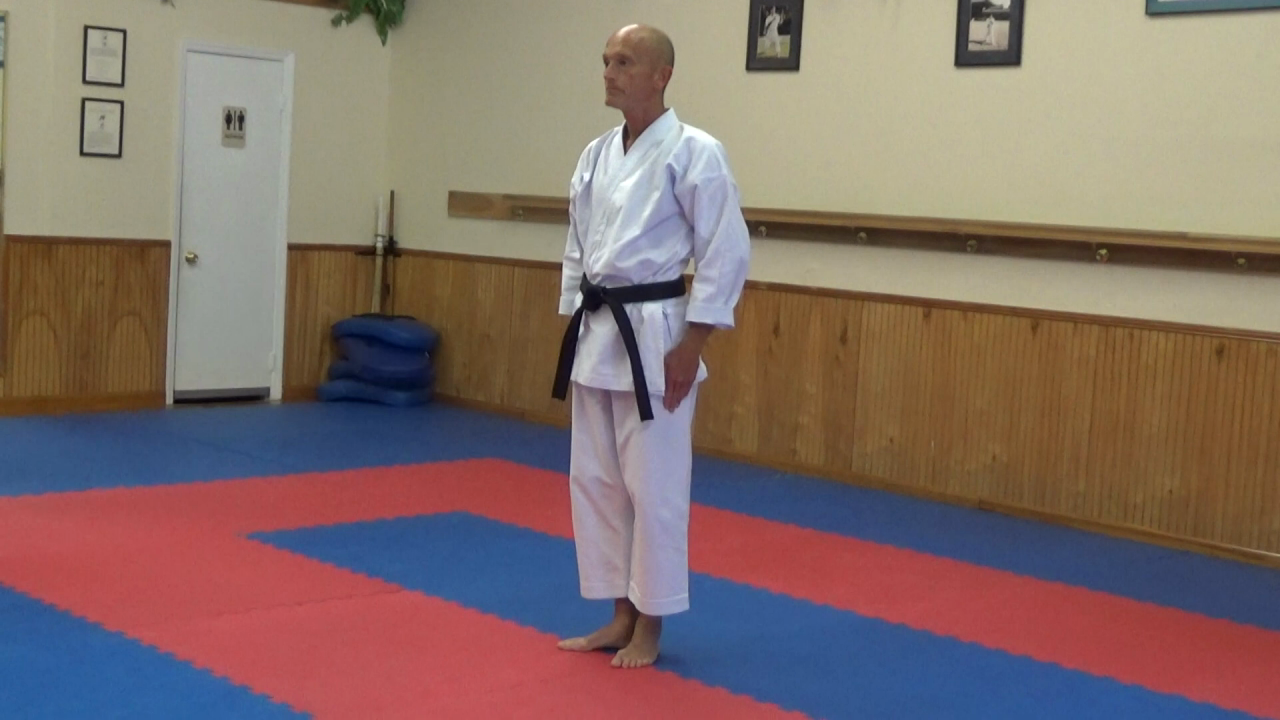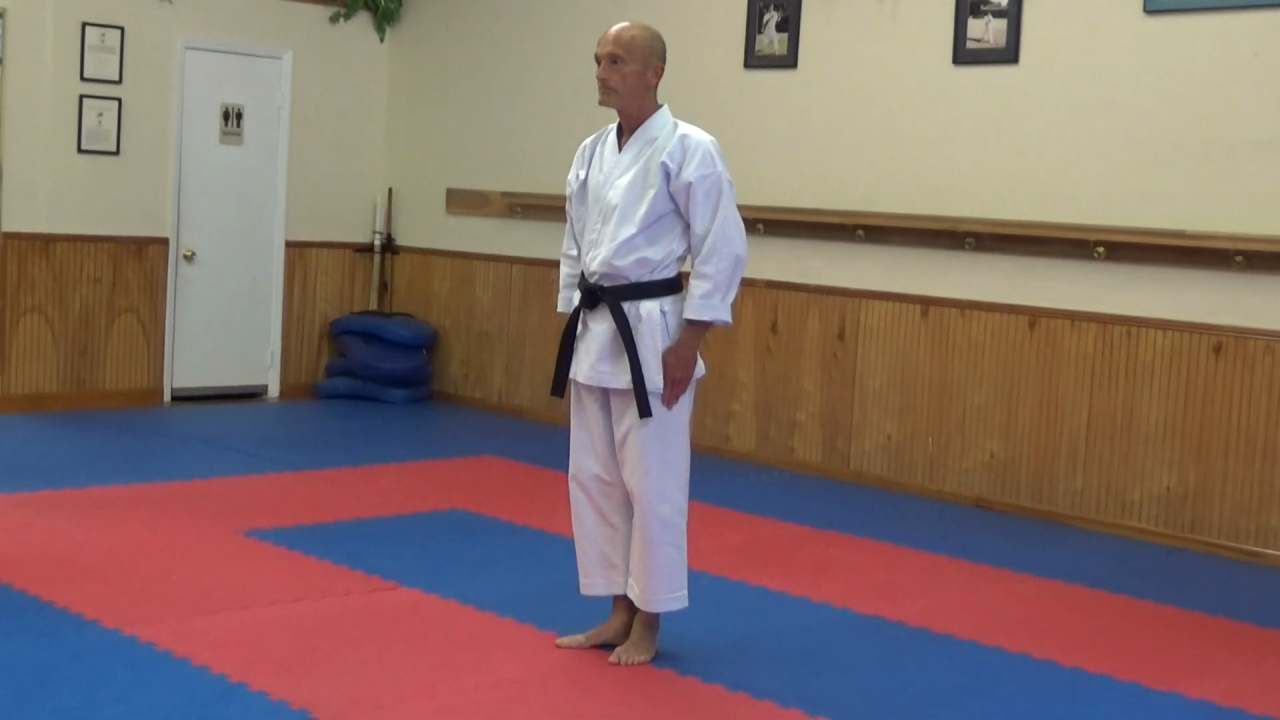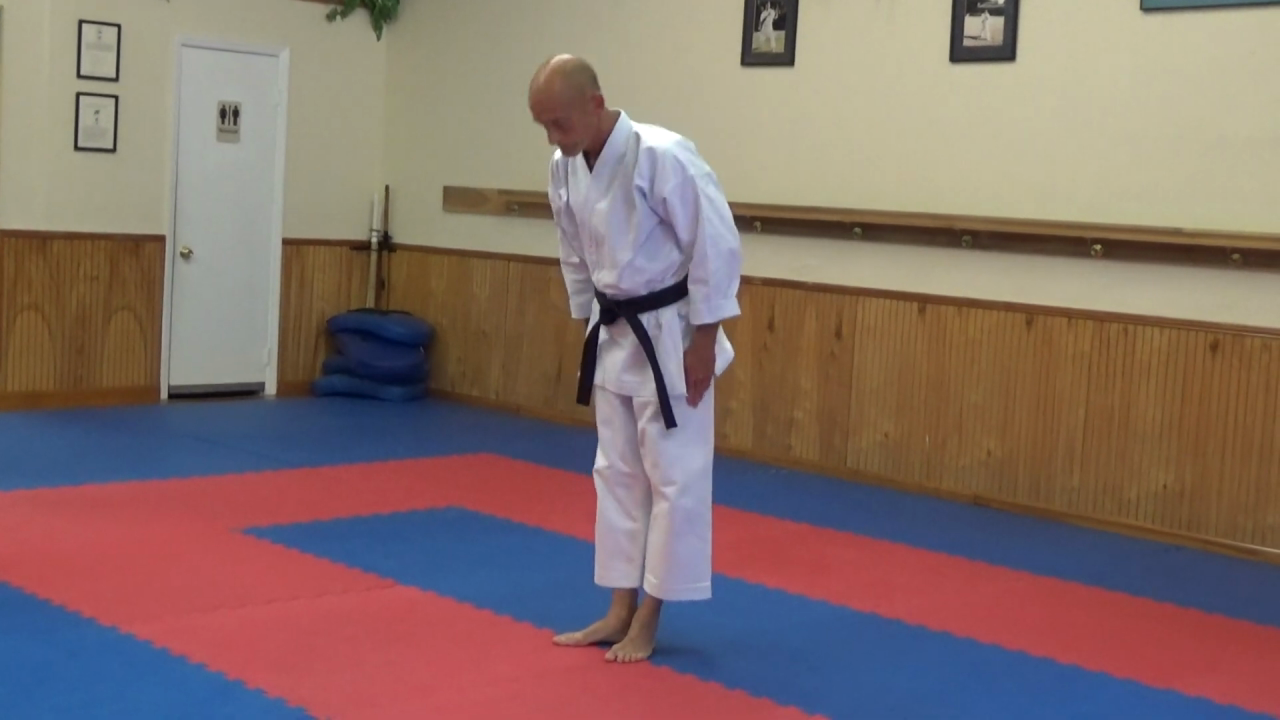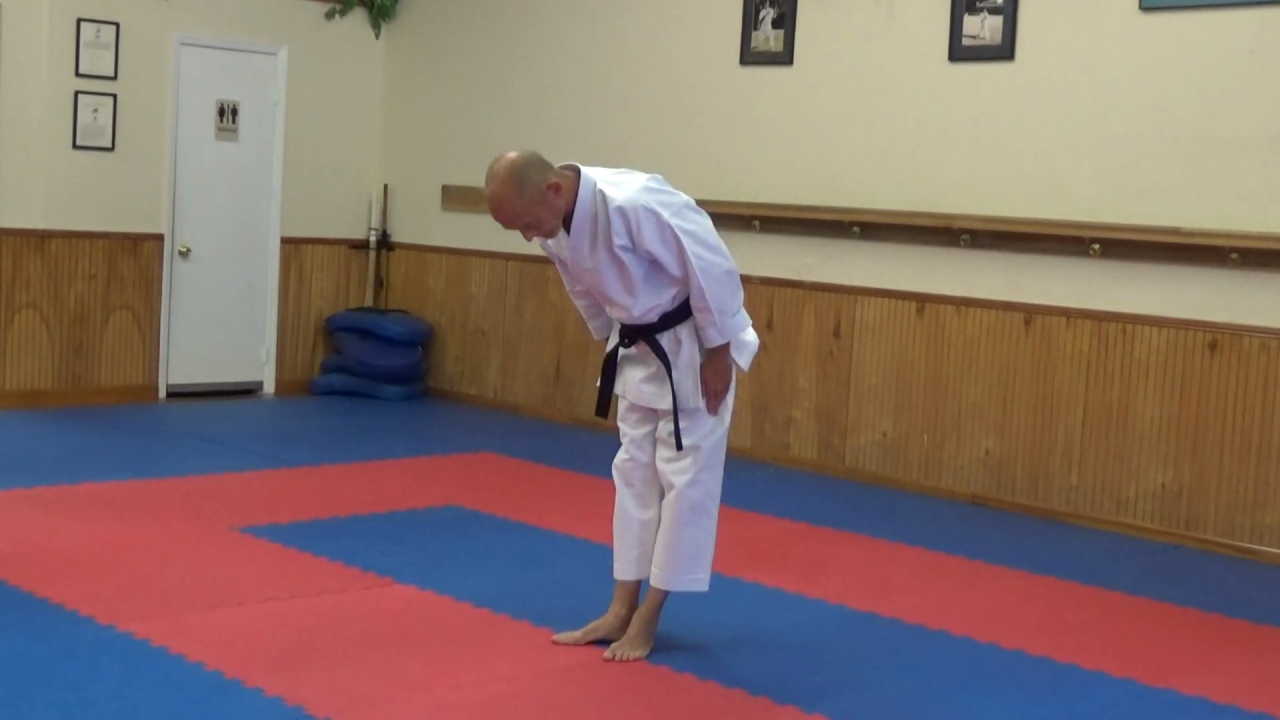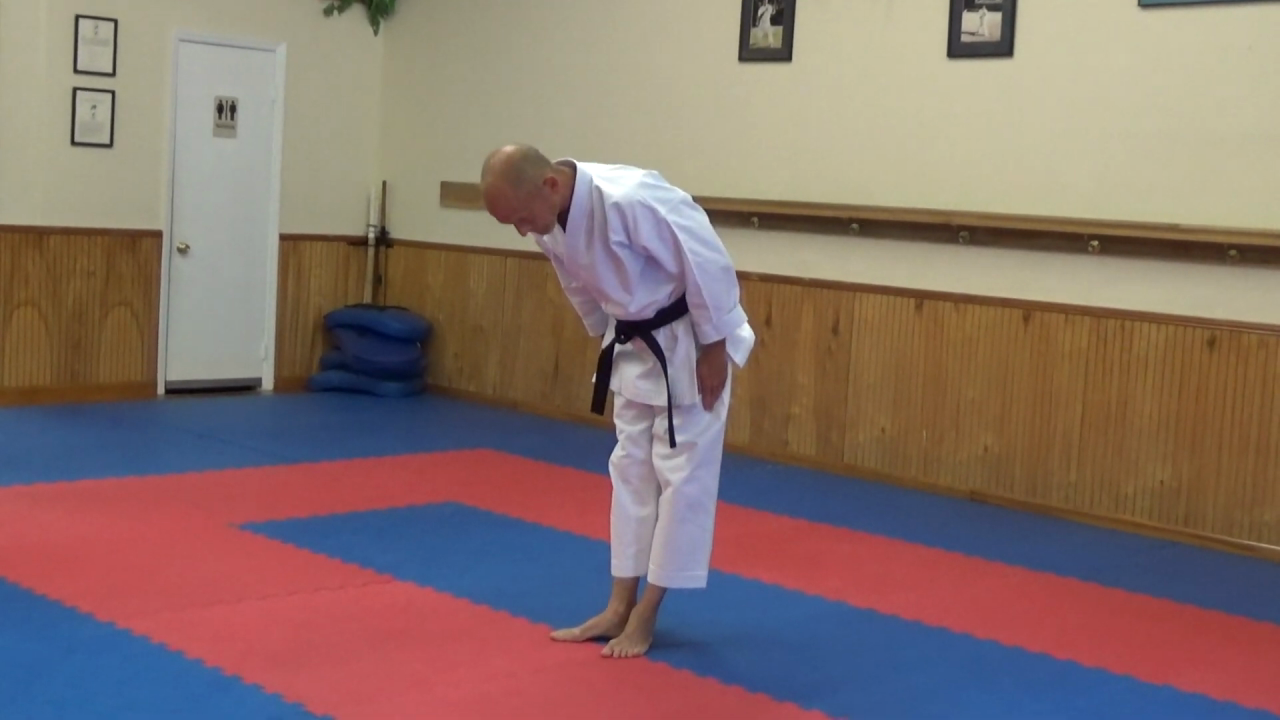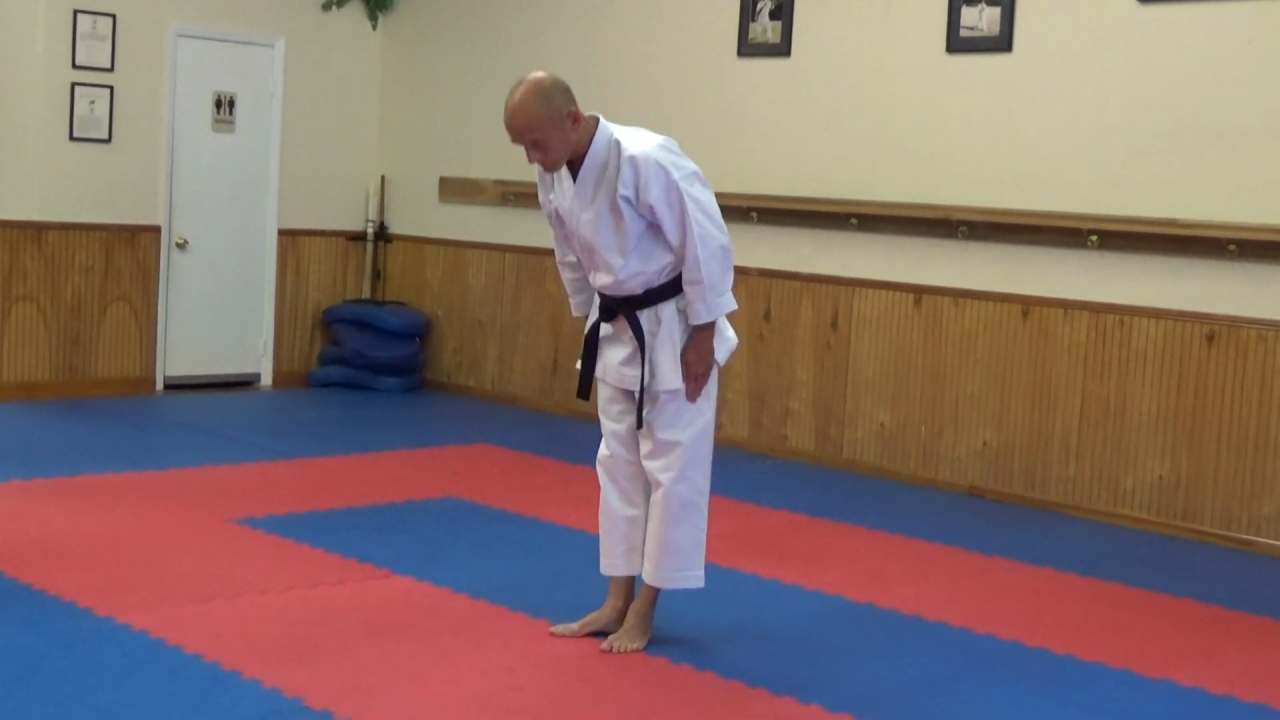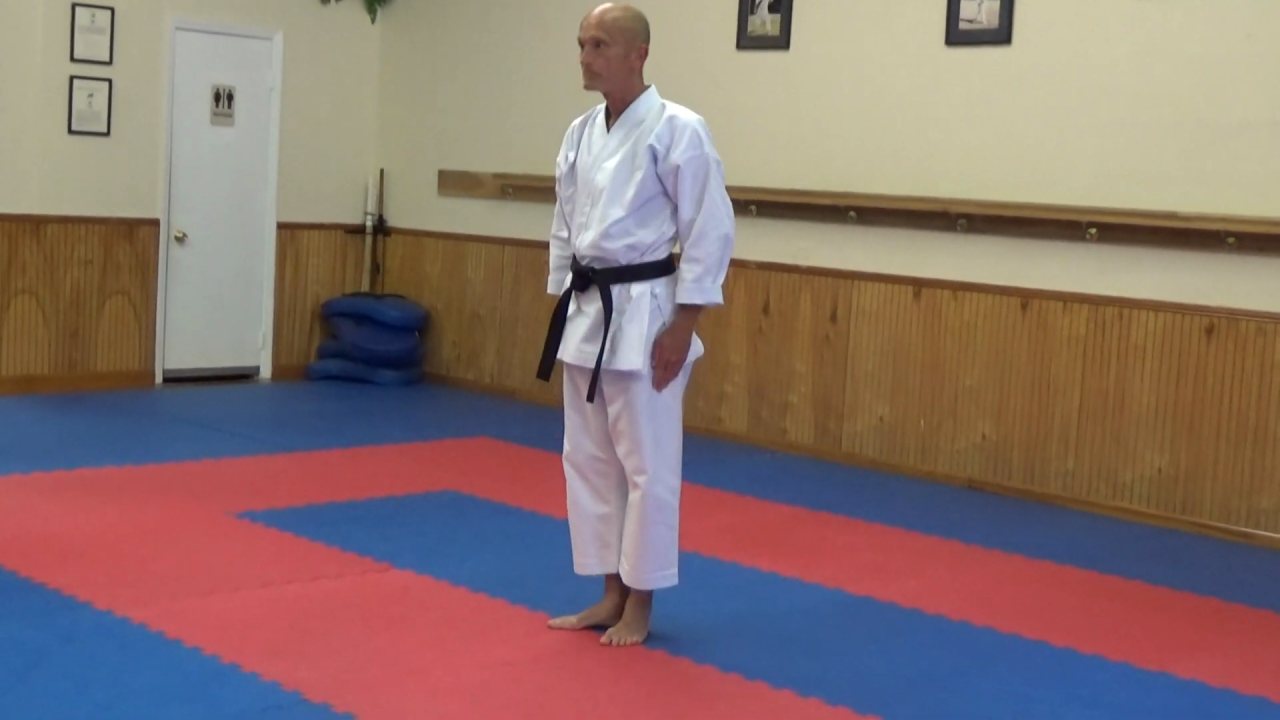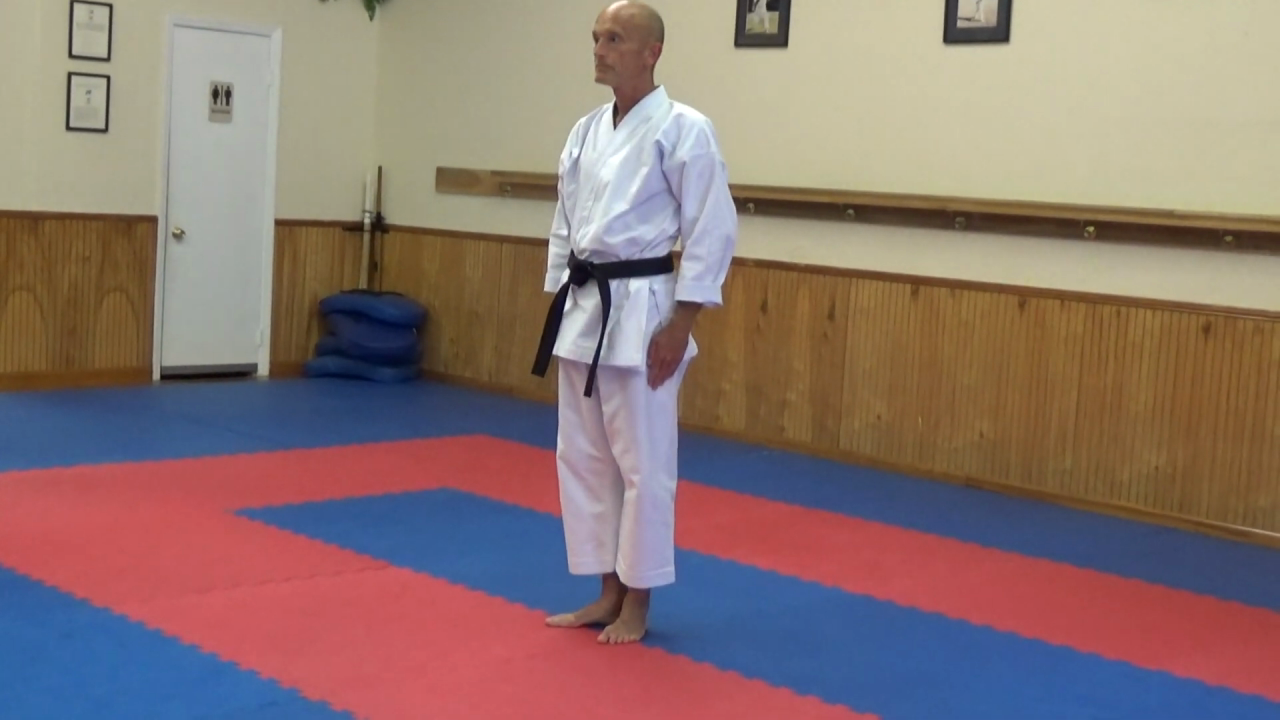
dt=0.7s
person 1, frame 1
left shoulder: (694, 152)
right shoulder: (596, 153)
left elbow: (726, 253)
left wrist: (691, 343)
right wrist: (575, 327)
left hip: (654, 334)
right hip: (595, 334)
left knee: (654, 484)
right knee: (595, 480)
left ankle: (649, 625)
right ankle: (619, 615)
person 1, frame 2
left shoulder: (689, 148)
right shoulder: (591, 151)
left elbow: (722, 250)
left wrist: (688, 342)
right wrist: (574, 323)
left hip: (651, 331)
right hip: (592, 330)
left knee: (651, 483)
right knee: (593, 478)
left ankle: (647, 622)
right ankle: (618, 612)
person 1, frame 3
left shoulder: (663, 156)
right shoulder: (565, 168)
left elbow: (717, 246)
left wrist: (703, 342)
right wrist: (594, 327)
left hip: (672, 336)
right hip: (615, 337)
left knee: (675, 477)
right knee: (617, 472)
left ankle: (648, 620)
right ankle: (620, 610)
person 1, frame 4
left shoulder: (634, 203)
right shoulder: (555, 220)
left elbow: (712, 269)
left wrist: (717, 354)
right wrist: (616, 346)
left hip: (694, 342)
right hip: (640, 345)
left knee: (686, 473)
right knee: (634, 470)
left ankle: (647, 618)
right ankle: (621, 610)
person 1, frame 5
left shoulder: (631, 199)
right shoulder: (550, 217)
left elbow: (708, 264)
left wrist: (713, 350)
right wrist: (611, 342)
left hip: (690, 338)
right hip: (635, 342)
left knee: (682, 471)
right knee: (631, 469)
left ankle: (645, 615)
right ankle: (619, 607)
person 1, frame 6
left shoulder: (646, 160)
right shoulder: (554, 175)
left elbow: (707, 245)
left wrist: (701, 338)
right wrist: (594, 324)
left hip: (675, 328)
right hip: (618, 331)
left knee: (672, 467)
right knee: (618, 464)
left ankle: (644, 609)
right ankle: (617, 601)
person 1, frame 7
left shoulder: (678, 129)
right shoulder: (580, 133)
left elbow: (710, 232)
left wrist: (682, 326)
right wrist: (565, 306)
left hip: (643, 313)
right hip: (585, 312)
left knee: (645, 464)
right knee: (589, 459)
left ankle: (638, 605)
right ankle: (610, 595)
person 1, frame 8
left shoulder: (683, 128)
right shoulder: (585, 130)
left elbow: (712, 231)
left wrist: (679, 324)
right wrist: (560, 304)
left hip: (640, 308)
right hip: (581, 307)
left knee: (641, 461)
right knee: (582, 456)
left ankle: (636, 602)
right ankle: (607, 592)
